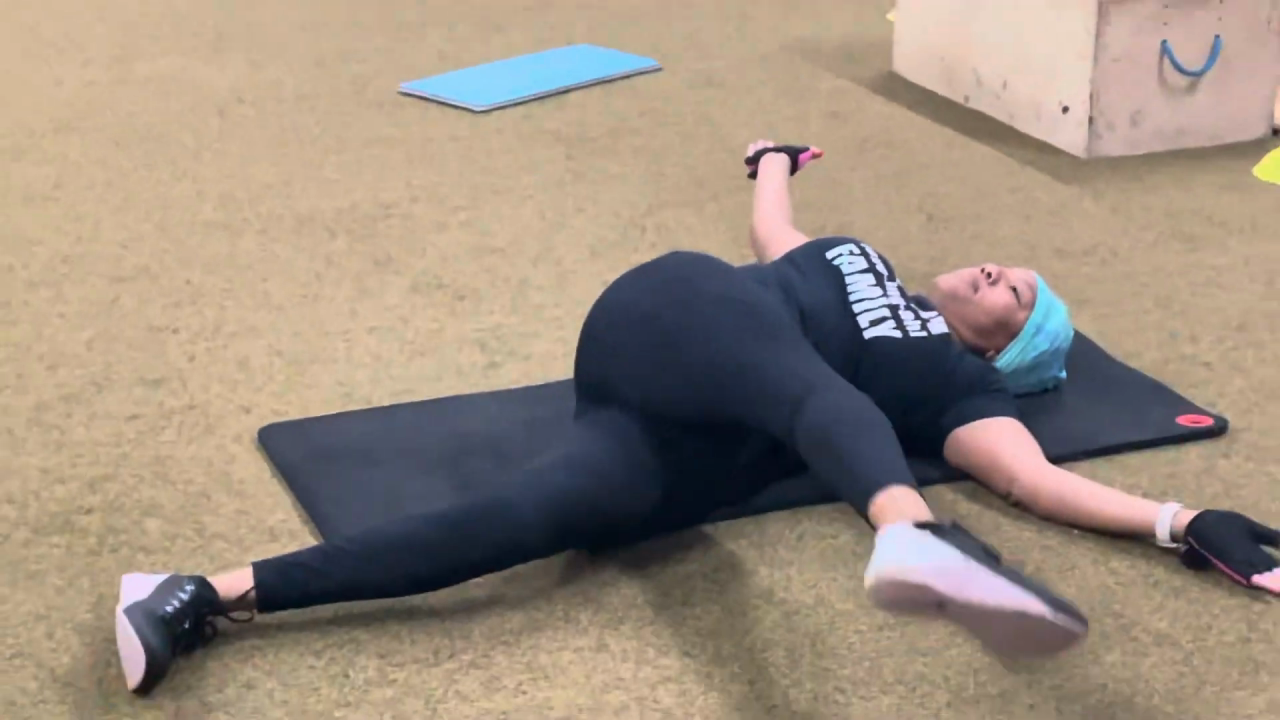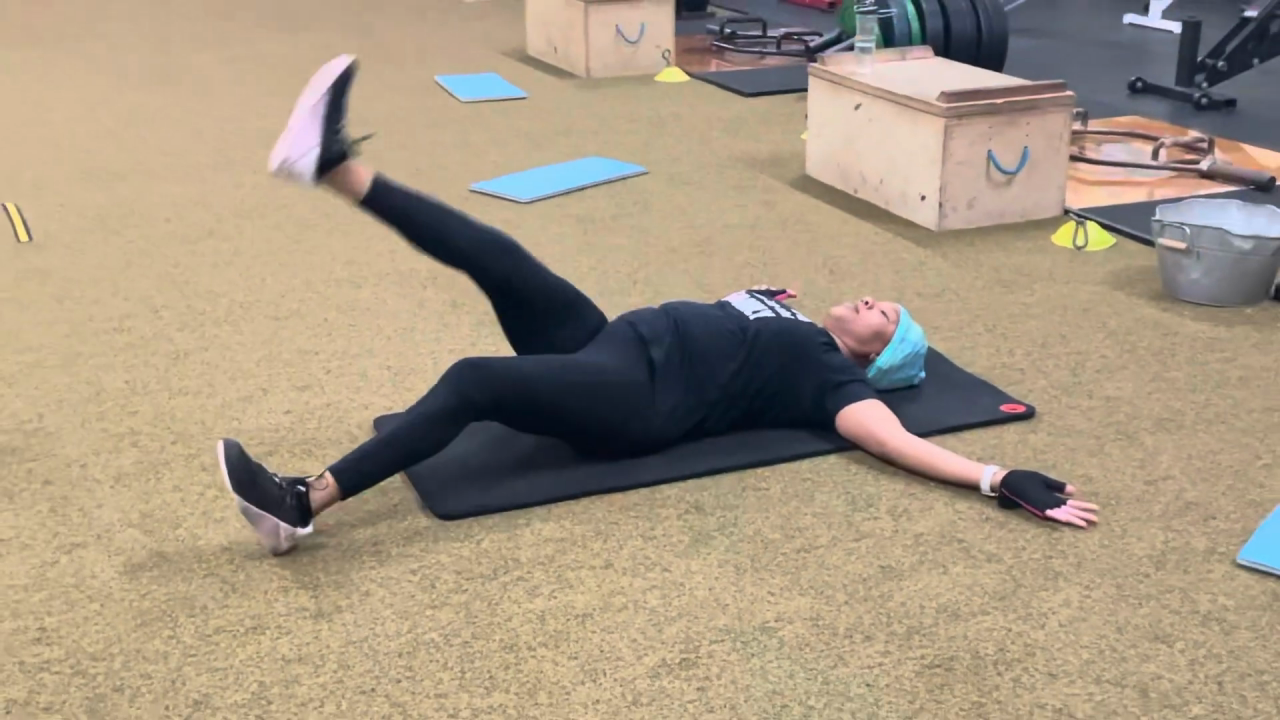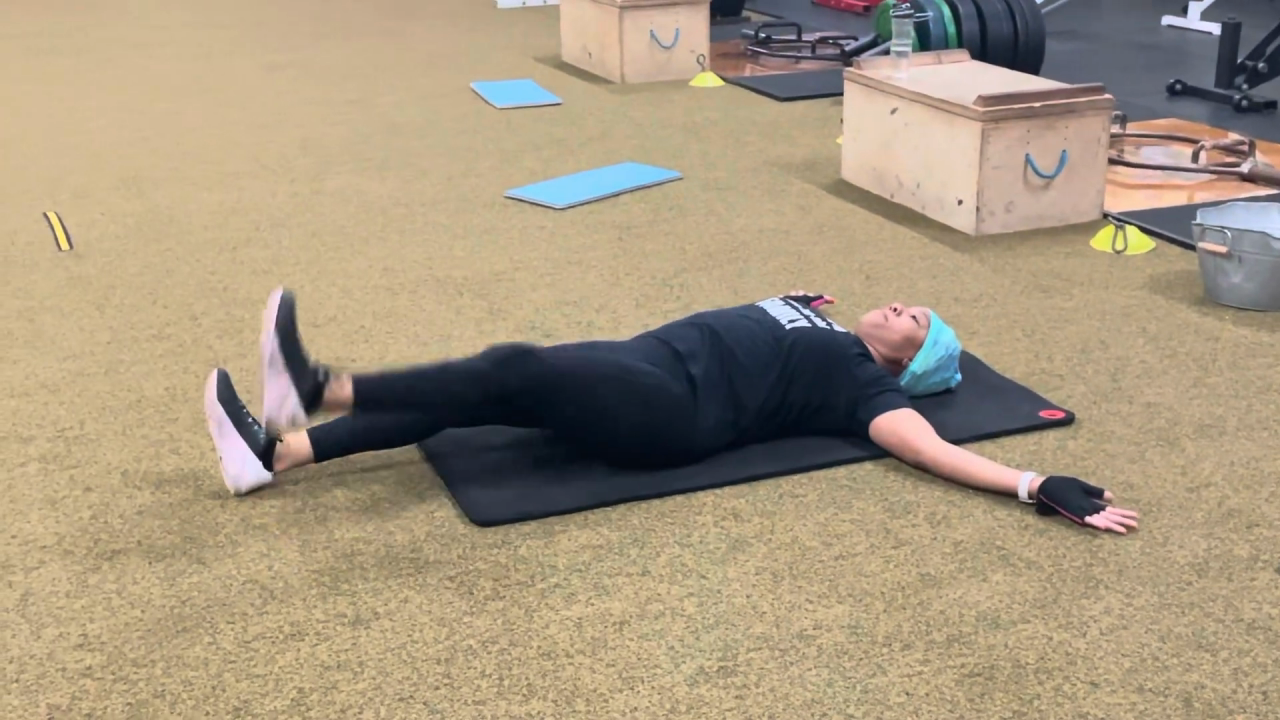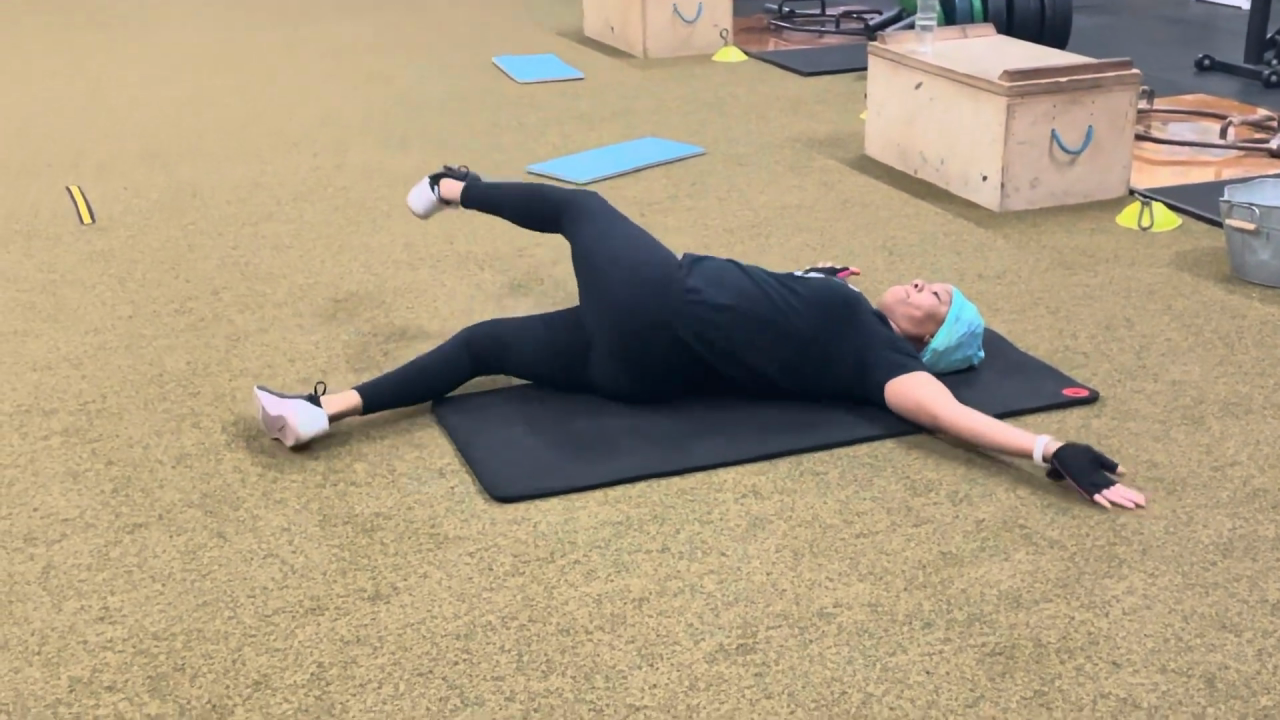
dt=1s
person 1, frame 1
left shoulder: (959, 385)
right shoulder: (853, 255)
left elbow: (1036, 483)
right elbow: (770, 236)
right wrist: (769, 164)
left hip: (689, 453)
right hip: (669, 313)
left knee: (530, 516)
right knee: (819, 393)
left ankle: (207, 598)
person 1, frame 2
left shoulder: (832, 378)
right shoulder: (792, 324)
left elbow: (902, 445)
left wrist: (1005, 480)
right wrist: (757, 283)
left hip: (637, 399)
right hip: (610, 344)
left knee: (470, 384)
right knee: (494, 258)
left ankle: (300, 510)
right ankle: (336, 165)
person 1, frame 3
left shoulder: (864, 386)
right shoulder: (822, 330)
left elbow: (937, 449)
left wrist: (1042, 485)
right wrist: (785, 300)
left hip: (673, 416)
right hip: (643, 359)
left knee: (511, 371)
right knee: (467, 401)
left ankle: (319, 393)
right ankle: (280, 446)
person 1, frame 4
left shoulder: (882, 357)
right shoulder: (854, 326)
left elbow: (945, 411)
left wrist: (1052, 450)
right wrist: (816, 270)
right hip: (650, 363)
left knee: (580, 203)
right knee: (484, 344)
left ankle: (452, 191)
right ankle: (321, 410)
